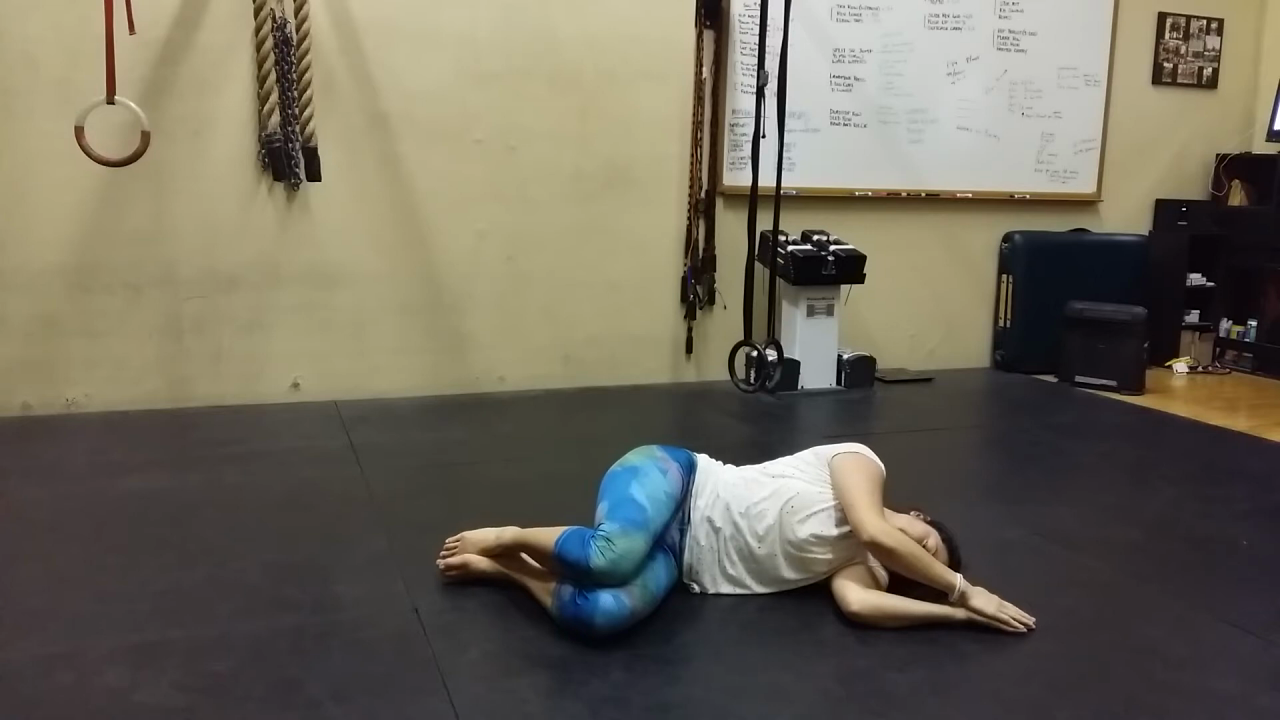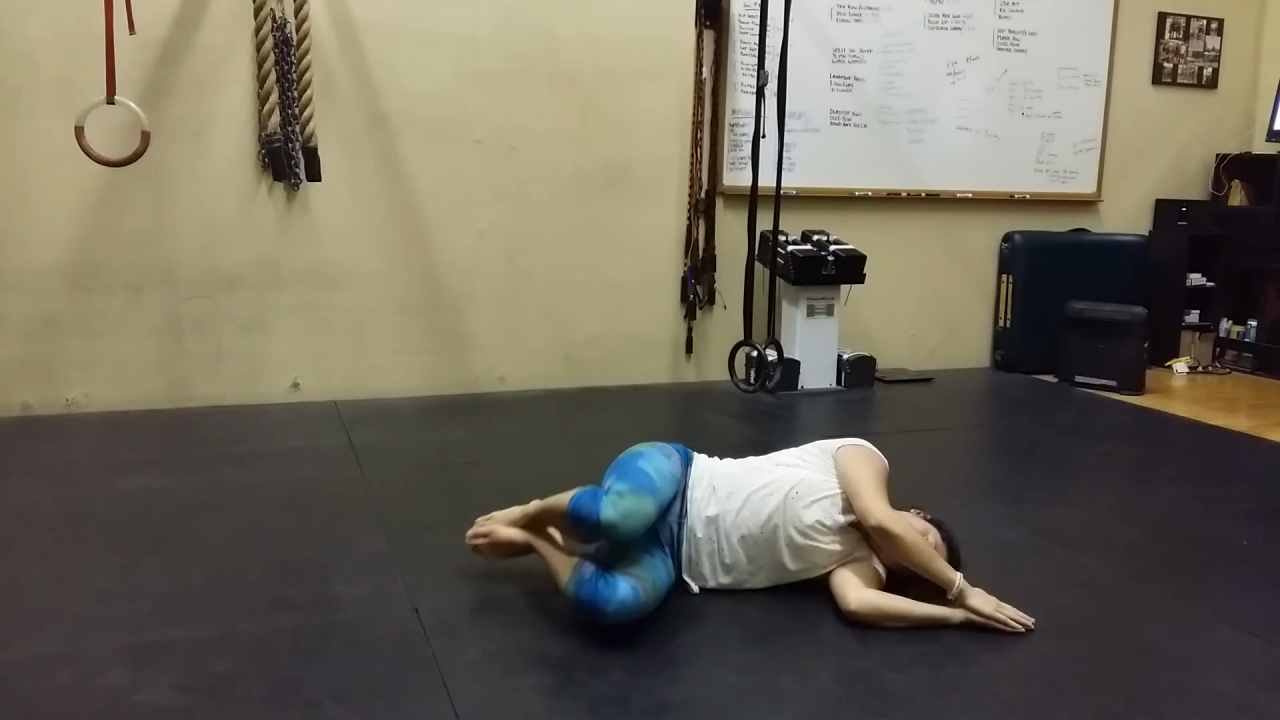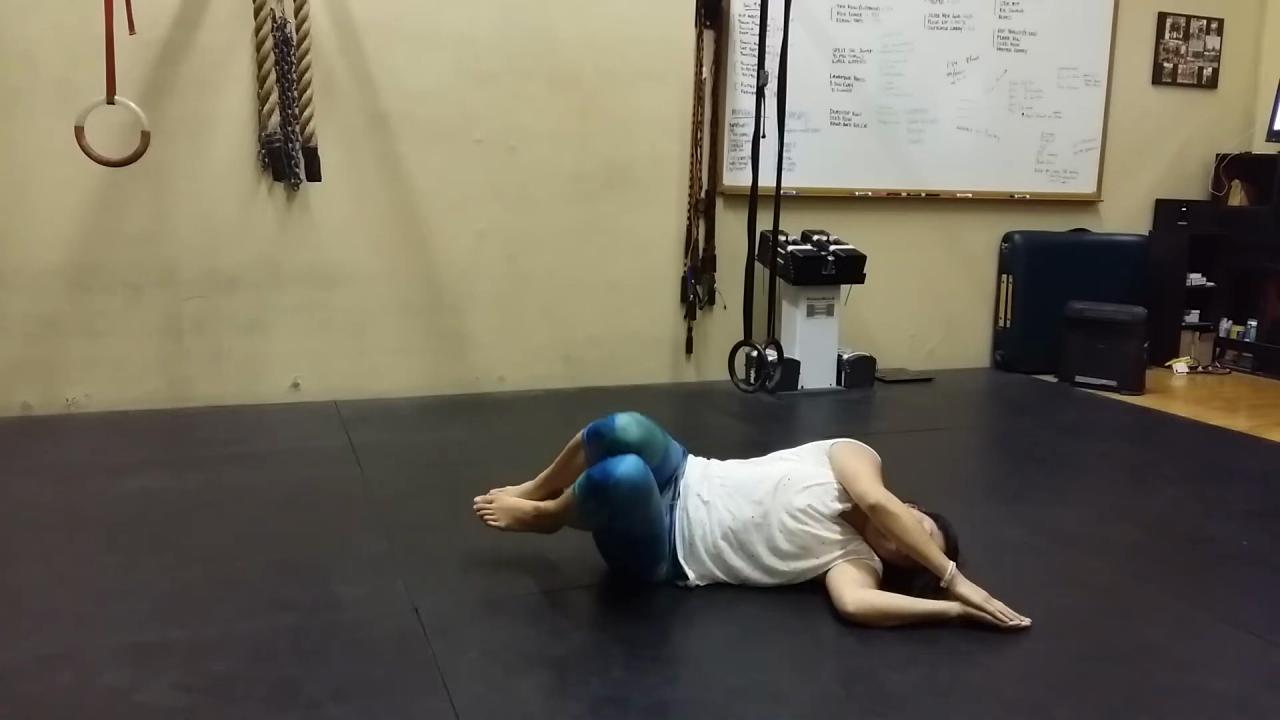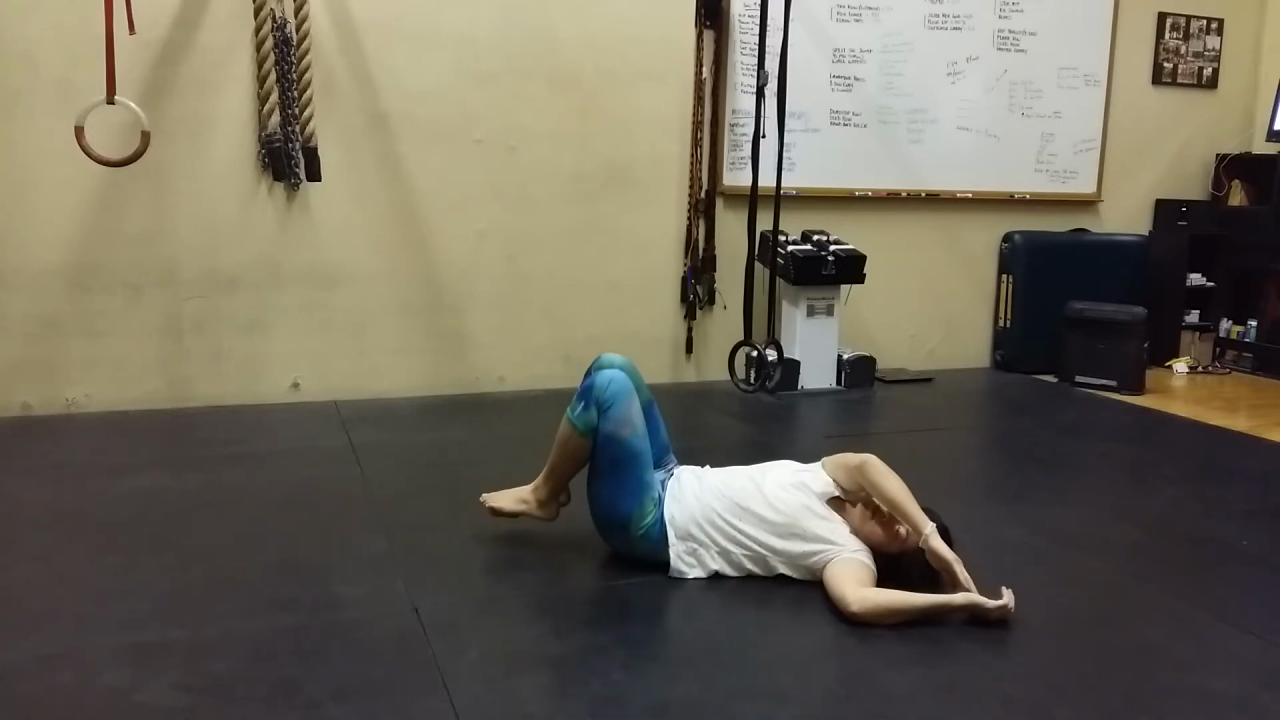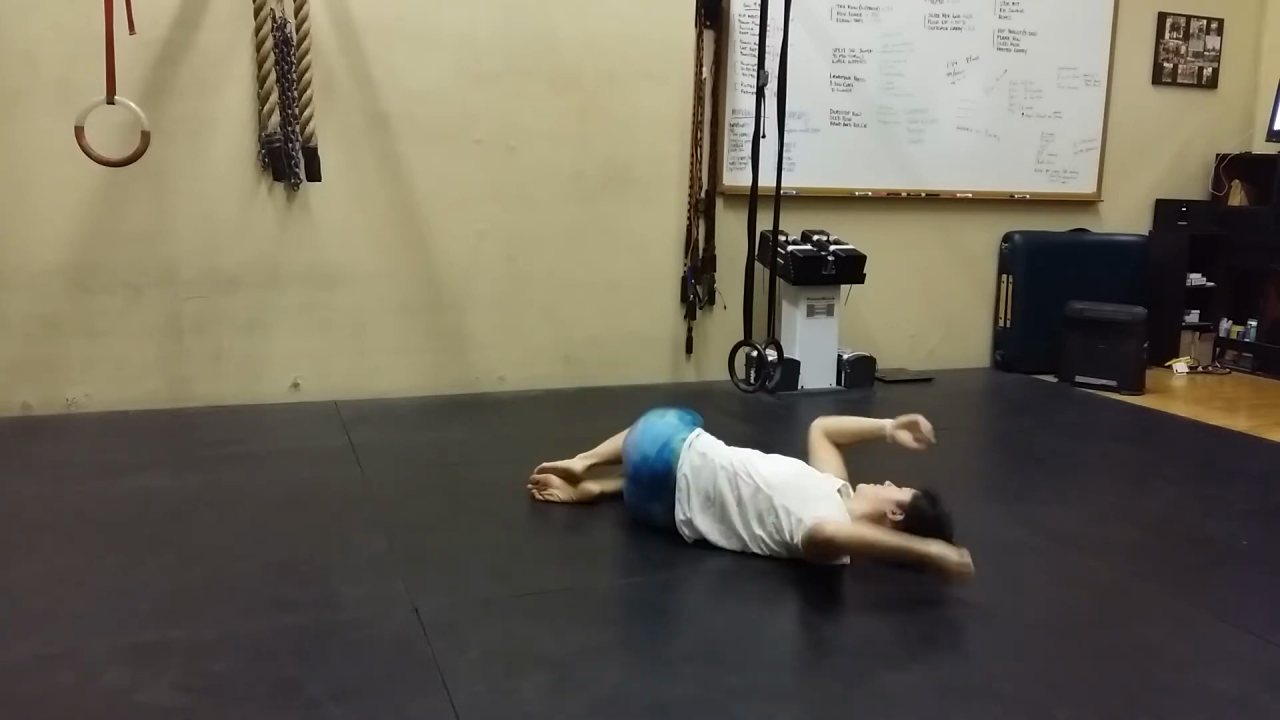
dt=1s
person 1, frame 1
left shoulder: (860, 564)
right shoulder: (862, 460)
left elbow: (859, 603)
right elbow: (874, 530)
left wrist: (957, 611)
right wrist: (962, 588)
left hip: (683, 558)
right hip: (673, 481)
left knee: (603, 613)
right knee: (609, 557)
left ankle: (506, 566)
right ankle: (512, 537)
person 1, frame 2
left shoulder: (861, 561)
right shoulder: (863, 456)
left elbow: (859, 603)
right elbow: (880, 520)
left wrist: (957, 614)
right wrist: (963, 589)
left hip: (676, 560)
right hip: (675, 481)
left knee: (618, 603)
right knee: (618, 516)
left ankle: (534, 541)
right ankle: (534, 516)
person 1, frame 3
left shoulder: (859, 560)
right shoulder: (856, 458)
left elbow: (855, 604)
right elbow: (877, 502)
left wrist: (956, 605)
right wrist: (953, 577)
left hip: (666, 556)
right hip: (680, 483)
left knee: (625, 477)
right knee: (625, 431)
left ankle: (542, 517)
right ankle: (537, 493)
person 1, frame 4
left shoulder: (850, 554)
right shoulder: (832, 487)
left elbow: (859, 603)
right elbow: (866, 464)
left wrist: (960, 601)
right wrist: (931, 532)
left hip: (652, 528)
right hip: (671, 487)
left knee: (608, 386)
right knee: (613, 369)
left ankle: (543, 496)
right ankle: (547, 490)
person 1, frame 5
left shoulder: (836, 535)
right shoulder: (836, 487)
left elbow: (824, 531)
right elbow: (820, 428)
left wrist: (926, 549)
right wrist: (888, 428)
right hip: (671, 487)
left ankle: (584, 467)
right ankle: (588, 484)
